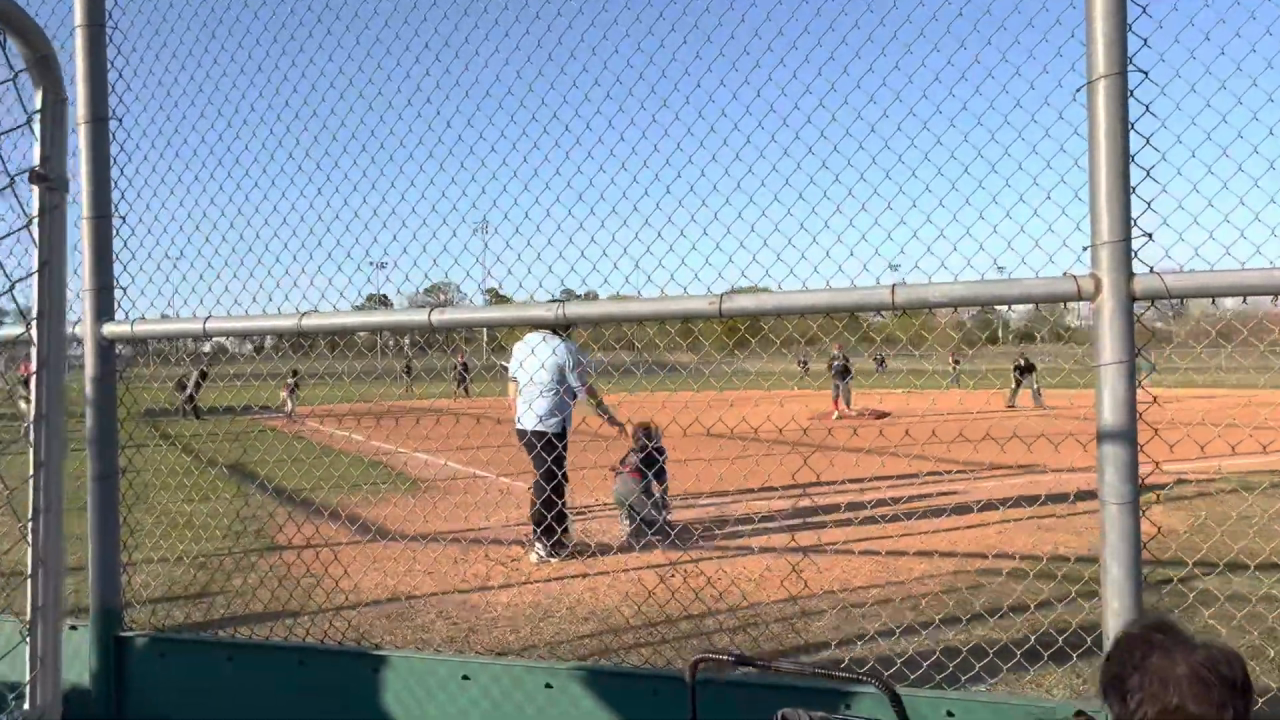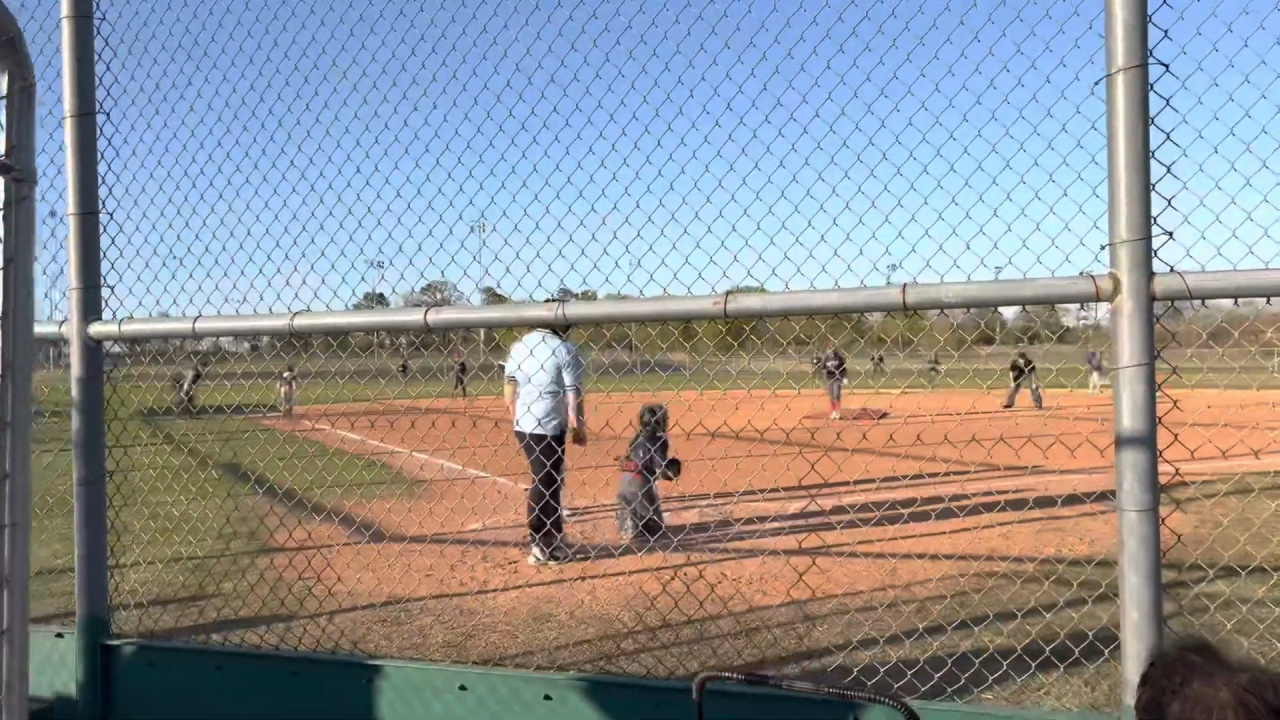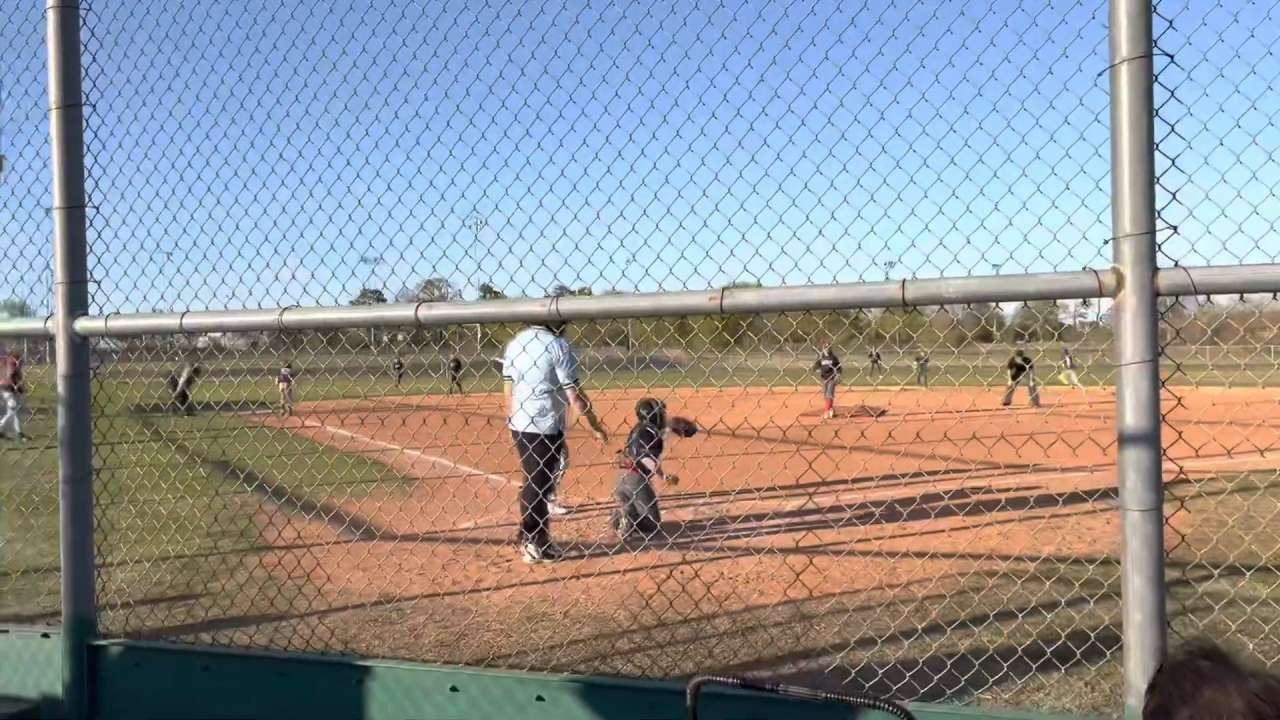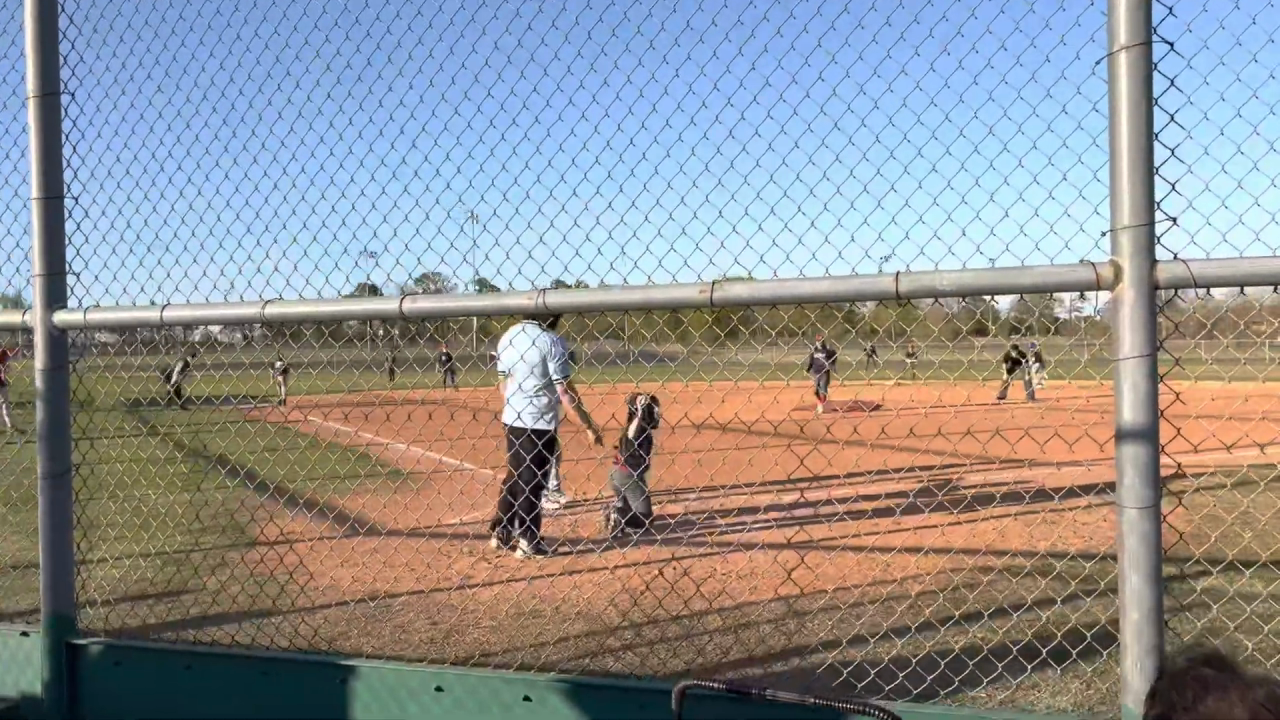
dt=0.2s
person 1, frame 1
left shoulder: (521, 345)
right shoulder: (566, 349)
left elbow: (513, 388)
right elbow: (586, 391)
right wrist: (610, 418)
left hip: (524, 424)
right hip: (549, 427)
left knee: (552, 480)
right knee: (549, 482)
left ankle: (557, 537)
right ankle: (543, 545)
person 1, frame 2
left shoulder: (518, 346)
right shoulder: (565, 350)
left elbow: (509, 392)
right elbow: (573, 397)
right wrist: (578, 428)
left hip: (523, 426)
right hip: (549, 428)
left knee: (550, 480)
right knee: (545, 484)
left ankle: (550, 539)
right ankle: (540, 548)
person 1, frame 3
left shoulder: (514, 343)
right shoulder: (559, 347)
left elbow: (508, 389)
right elbow: (574, 395)
right wrist: (596, 427)
left hip: (519, 424)
right hip: (545, 427)
left knee: (534, 481)
right knee: (539, 483)
left ankle: (528, 538)
right ankle: (535, 546)
person 1, frame 4
left shoulder: (507, 337)
right shoulder: (551, 341)
left elbow: (504, 382)
right elbow: (564, 391)
right wrist: (589, 425)
left hip: (513, 420)
right hip: (540, 423)
left knee: (515, 475)
right knee: (532, 480)
left ankle: (501, 532)
right ankle: (528, 541)
